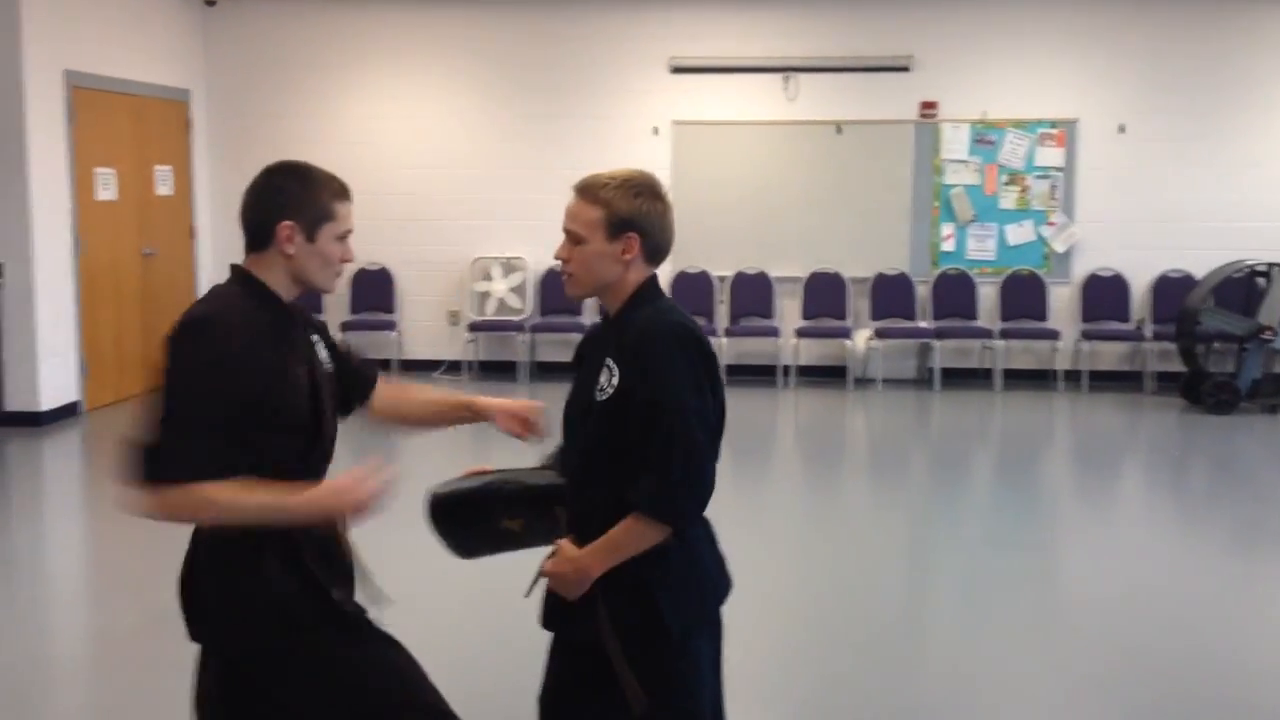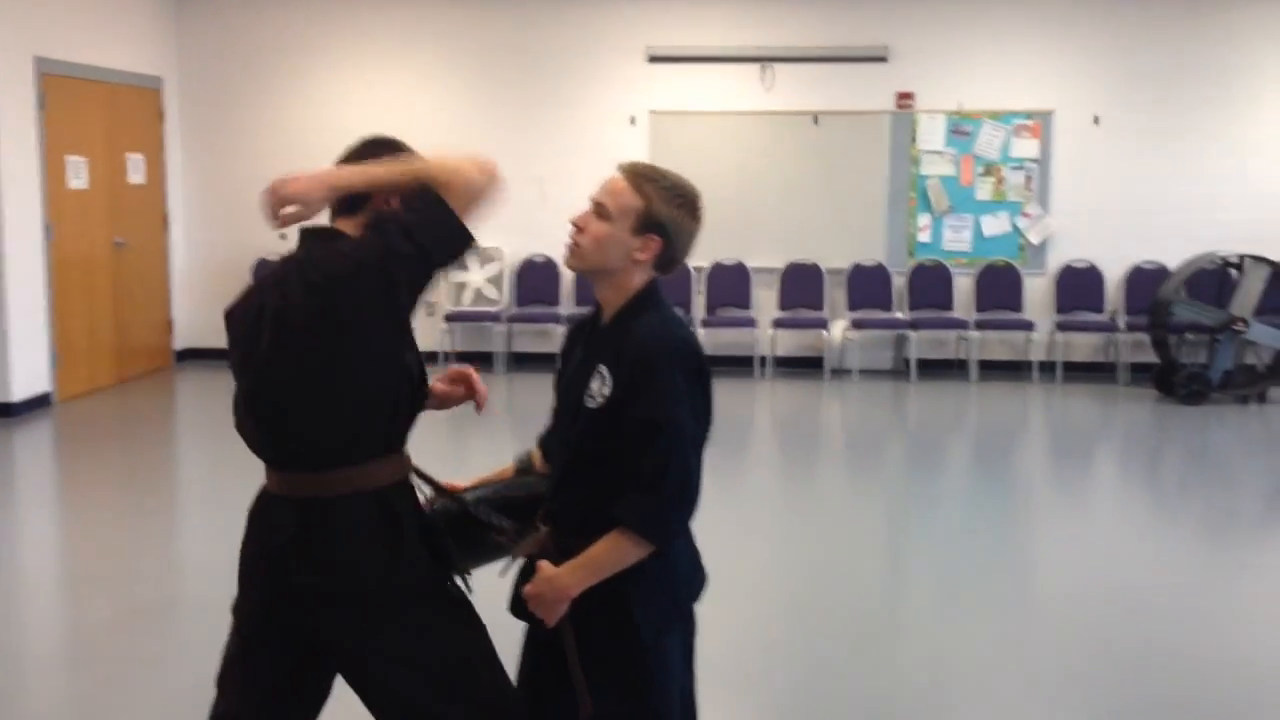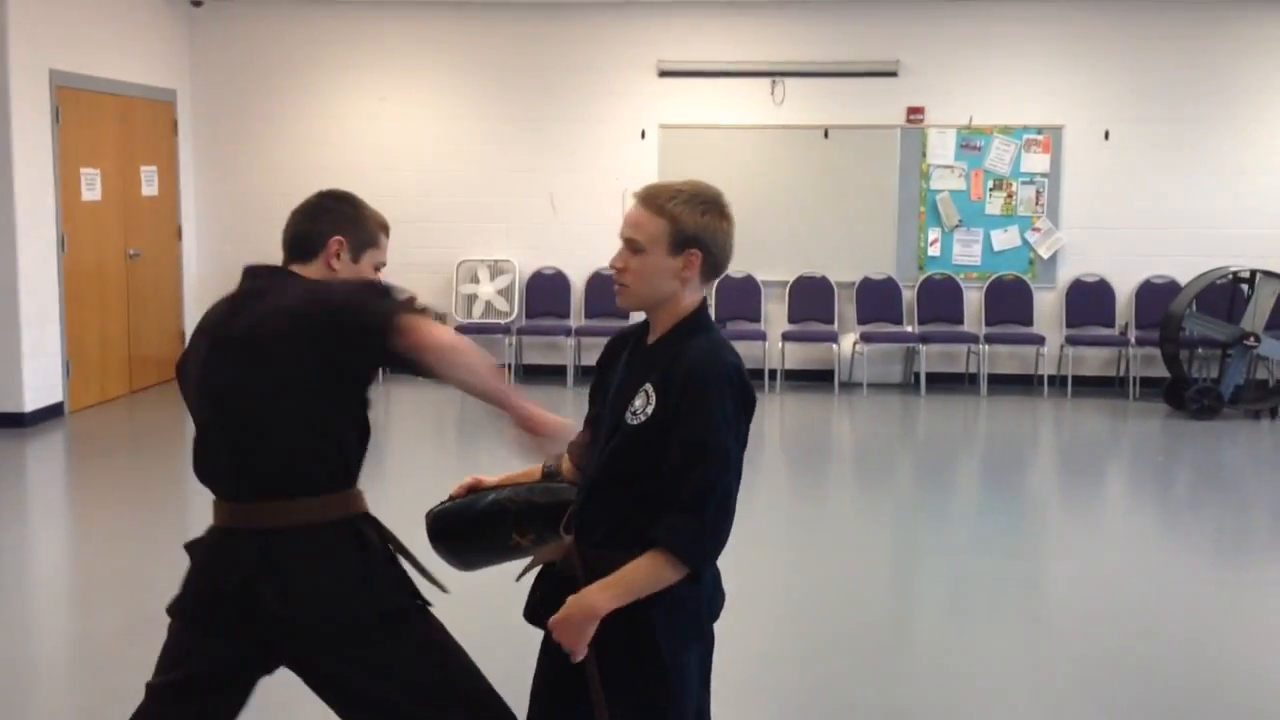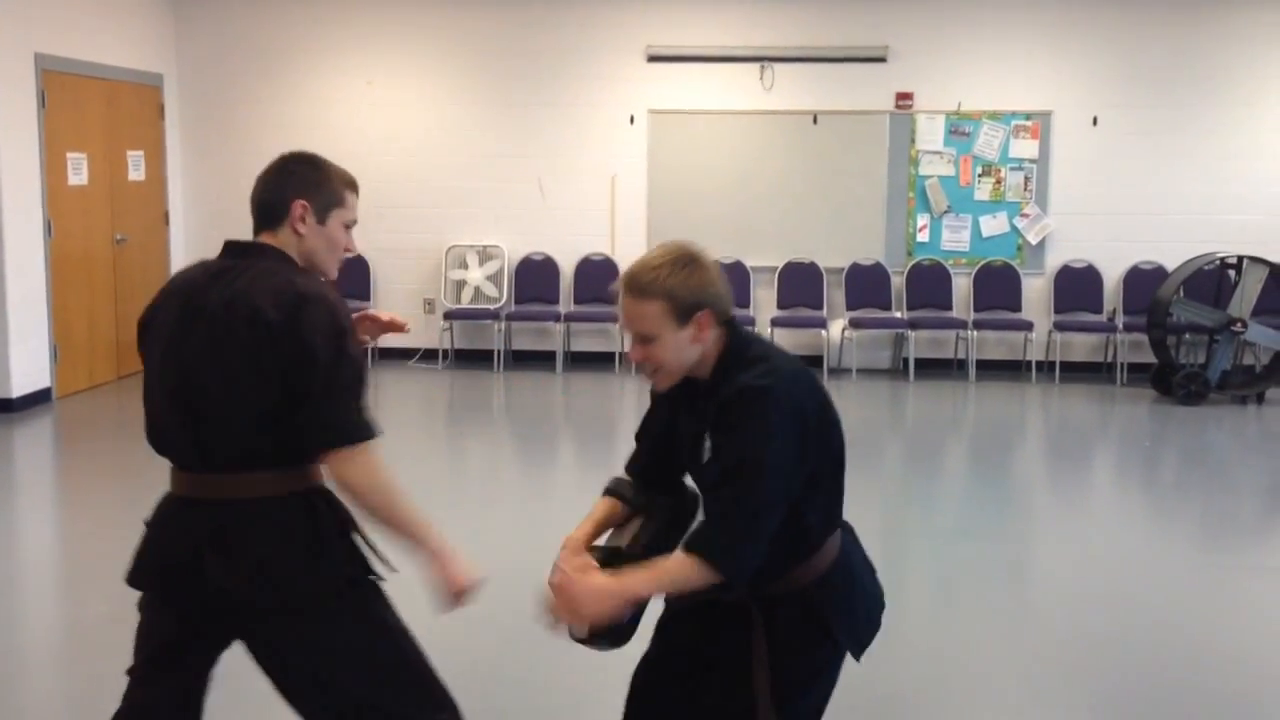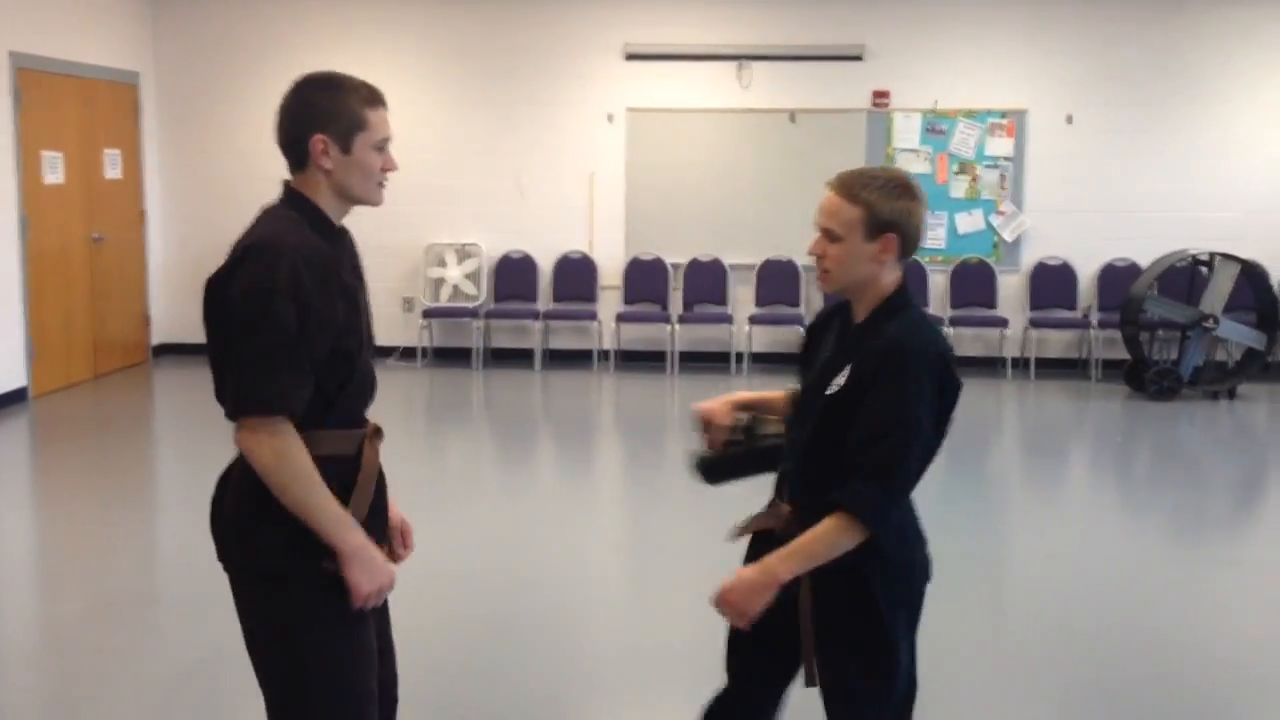
dt=0.7s
person 1, frame 1
left shoulder: (283, 318)
right shoulder: (220, 334)
left elbow: (371, 397)
right elbow: (167, 491)
left wrist: (480, 406)
right wrist: (315, 503)
left hip: (245, 575)
right hip: (266, 579)
person 1, frame 2
left shoulder: (263, 295)
right shoulder: (366, 271)
right elbow: (476, 176)
left wrist: (424, 392)
right wrist: (342, 179)
left hip: (282, 533)
right hip: (366, 546)
person 1, frame 3
left shoulder: (216, 325)
right shoulder: (328, 307)
right elbow: (435, 344)
right wrist: (522, 410)
left hip: (229, 566)
right hip: (326, 571)
person 1, frame 4
left shoulder: (178, 294)
right shoulder: (307, 303)
right elbow: (346, 459)
right wrist: (438, 554)
left hip: (185, 536)
right hip: (283, 545)
person 1, frame 5
left shoulder: (324, 239)
right shoulder: (278, 259)
right elbow: (263, 430)
left wrist: (371, 501)
right wrist: (350, 539)
left hip: (328, 498)
right hip: (295, 519)
person 2, frame 1
left shoulder: (667, 340)
right shoulder: (605, 339)
left elbow: (677, 491)
left wrist: (590, 560)
left hip: (659, 586)
right hip: (601, 580)
person 2, frame 2
left shoulder: (662, 349)
right shoulder: (591, 333)
left elbow: (662, 507)
left wrist: (571, 578)
right wrist: (485, 485)
left hip: (632, 590)
right hip: (570, 572)
person 2, frame 3
left shoulder: (710, 374)
right shoulder: (627, 348)
left elbow: (696, 534)
left wrist: (598, 601)
right wrist: (508, 482)
left hip: (651, 607)
right hip: (590, 589)
person 2, frame 4
left shoulder: (769, 396)
right shoulder: (685, 378)
left elbow: (733, 542)
right elbow: (648, 474)
left wrist: (621, 589)
right wrist: (581, 538)
left hip: (804, 599)
right hip: (734, 581)
person 2, frame 5
left shoulder: (909, 351)
right shoulder: (837, 321)
left elbow: (869, 502)
left wrist: (770, 571)
right wrist: (746, 402)
left hip: (862, 561)
right hip: (795, 537)
